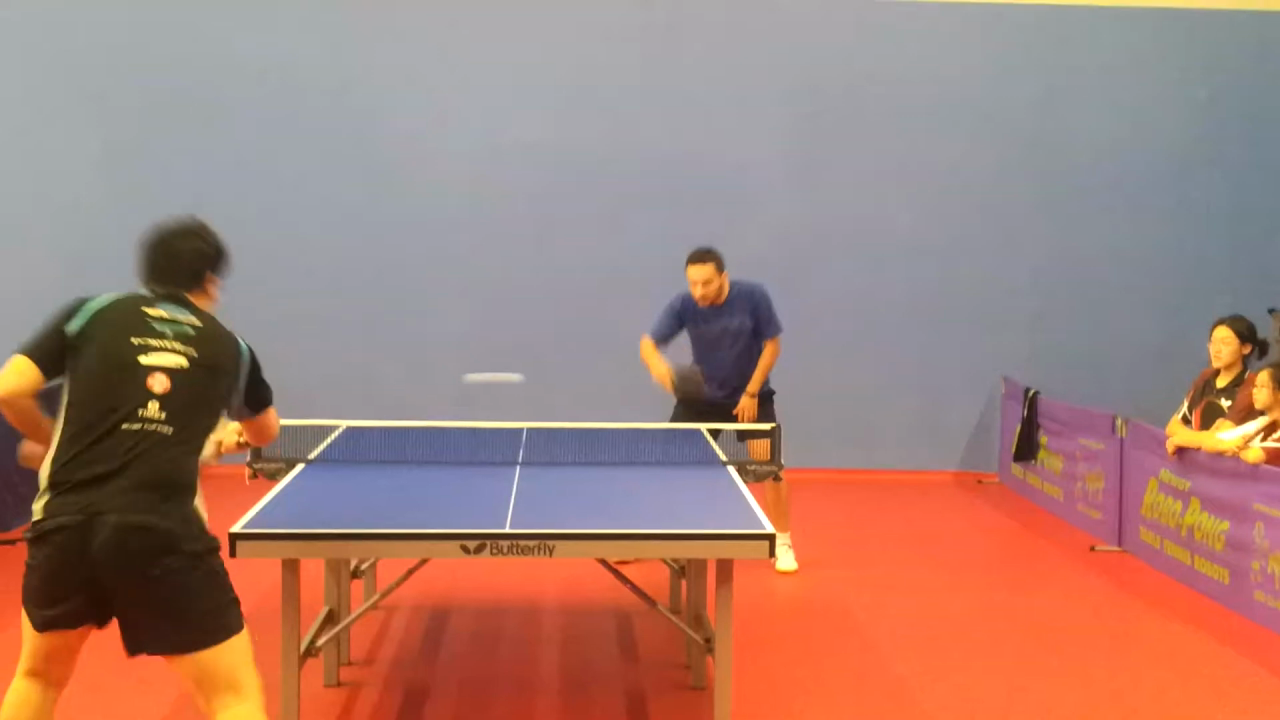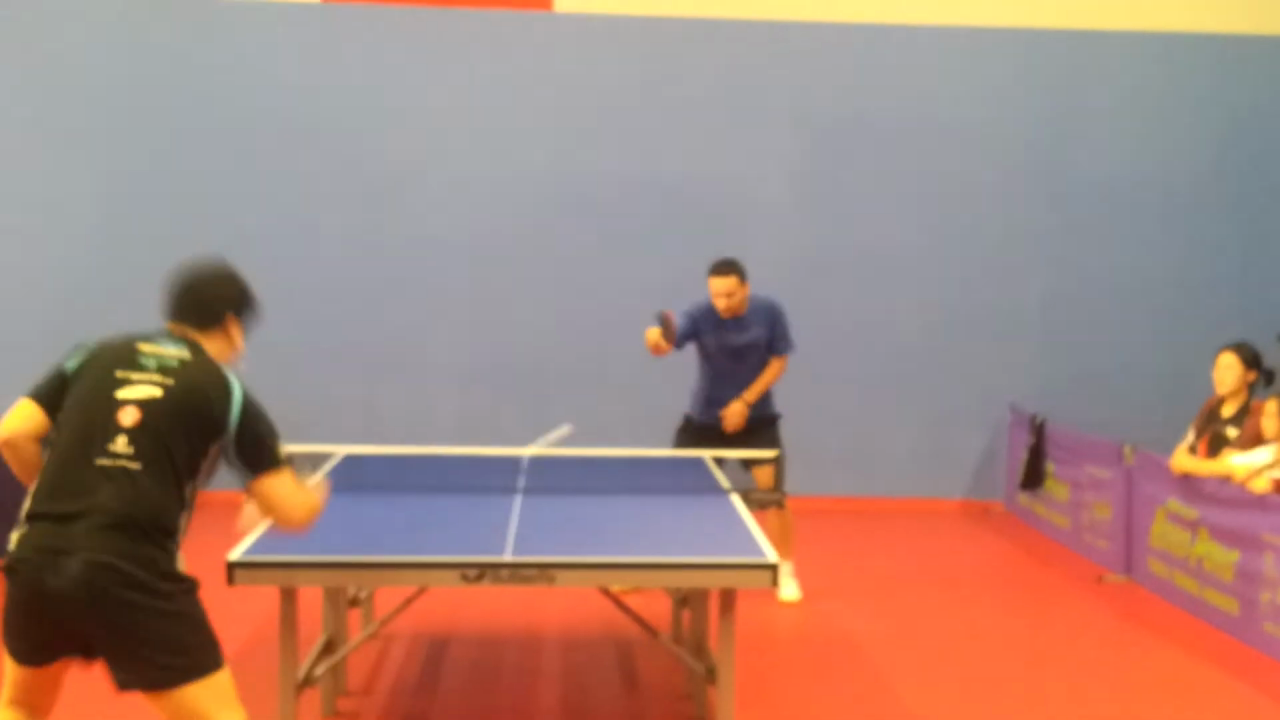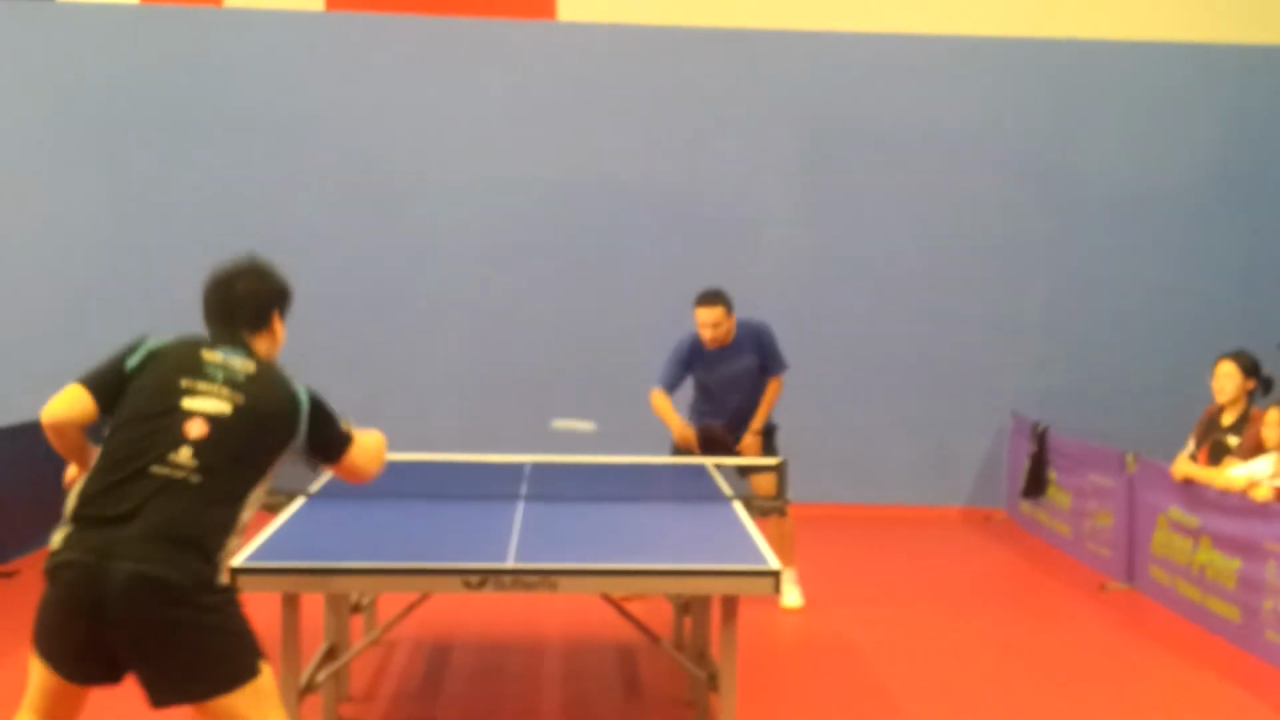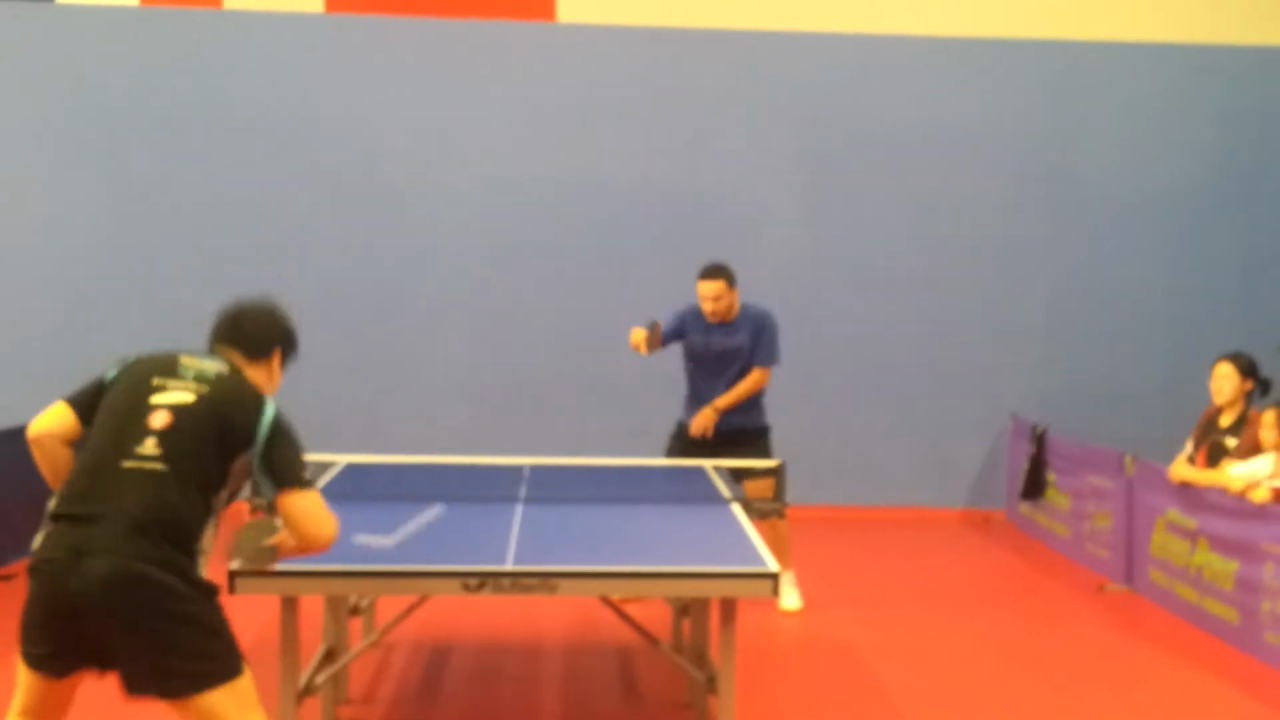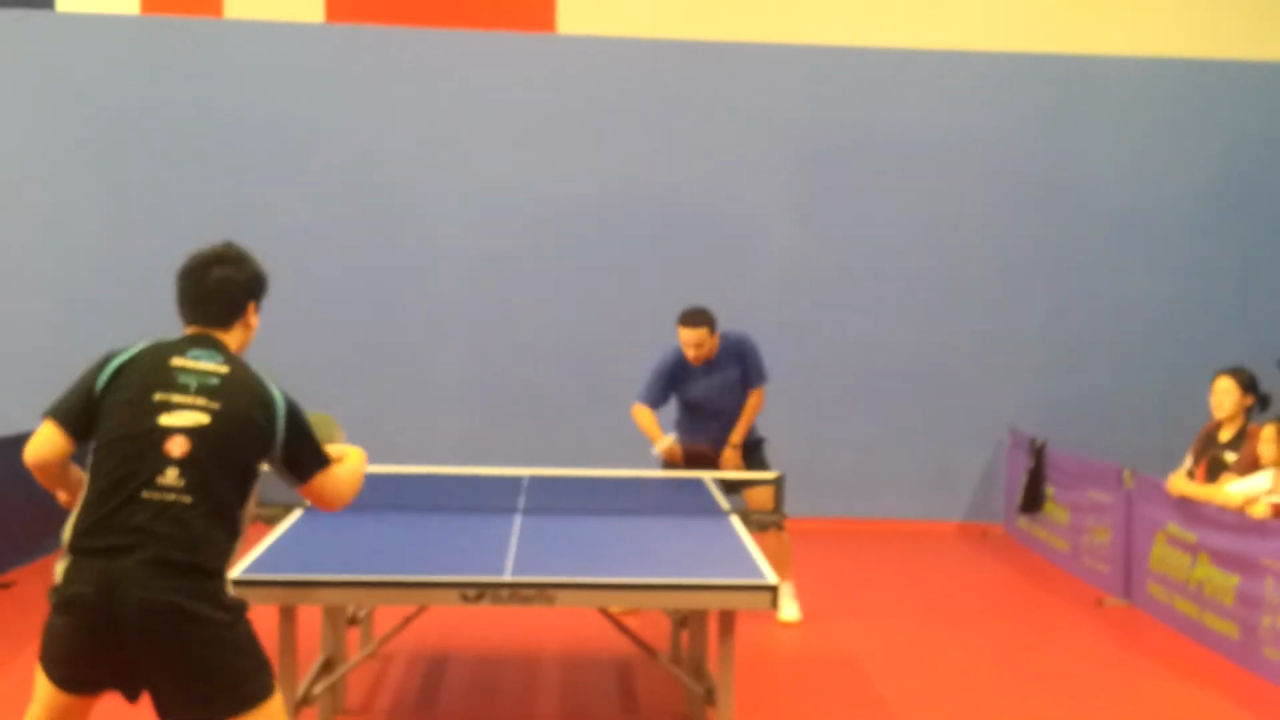
dt=0.4s
person 1, frame 1
left shoulder: (91, 314)
right shoulder: (229, 349)
right elbow: (267, 430)
left wrist: (41, 437)
right wrist: (240, 432)
left hip: (65, 525)
right hip: (161, 535)
person 1, frame 2
left shoulder: (97, 355)
right shoulder: (229, 395)
right elbow: (294, 512)
right wrist: (315, 492)
left hip: (37, 561)
right hip: (133, 575)
person 1, frame 3
left shoulder: (148, 354)
right shoulder: (289, 399)
left elbow: (57, 417)
right elbow: (362, 466)
left wrist: (86, 464)
right wrist: (372, 441)
left hip: (80, 564)
right hip: (178, 585)
person 1, frame 4
left shoulder: (137, 370)
right shoulder: (260, 413)
left elbow: (43, 433)
right elbow: (317, 531)
right wrist: (293, 541)
left hip: (61, 560)
right hip: (155, 582)
person 1, frame 5
left shoulder: (120, 366)
right shoulder: (265, 402)
left elbow: (39, 456)
right elbow: (331, 494)
right wrist: (352, 459)
left hip: (88, 590)
right hip: (189, 609)
person 2, frame 1
left shoulder: (754, 296)
right shoulder: (682, 305)
left elbow: (771, 343)
right elbow: (649, 343)
left wrist: (752, 393)
right wrist: (657, 367)
left hip: (749, 395)
right hip: (700, 396)
left ankle: (782, 542)
person 2, frame 2
left shoulder: (770, 312)
right shoulder: (699, 315)
left elbow: (779, 361)
right elbow: (661, 346)
left wrist: (744, 402)
right wrist: (656, 337)
left hip: (756, 418)
right hip: (703, 419)
left knee: (772, 493)
left ankle: (786, 571)
person 2, frame 3
left shoulder: (759, 335)
right shoulder: (687, 349)
left elbow: (774, 381)
right elbow: (658, 394)
left wrist: (756, 431)
right wrist: (677, 425)
left hip: (751, 431)
right hip: (702, 434)
left knee: (772, 501)
left ankle: (788, 578)
person 2, frame 4
left shoulder: (760, 320)
right shoulder: (690, 317)
left elbow: (760, 375)
right elbow: (651, 339)
left wrist: (715, 409)
right wrist: (640, 336)
left hip: (745, 430)
right hip: (692, 427)
left knee: (766, 505)
left ankle: (786, 579)
person 2, frame 5
left shoulder: (741, 346)
right shoulder: (672, 364)
left elbow: (756, 394)
right elbow: (641, 408)
left wrist: (735, 445)
right wrist: (659, 439)
left hip: (740, 446)
right hip: (689, 450)
left knee: (767, 516)
left ankle: (786, 592)
